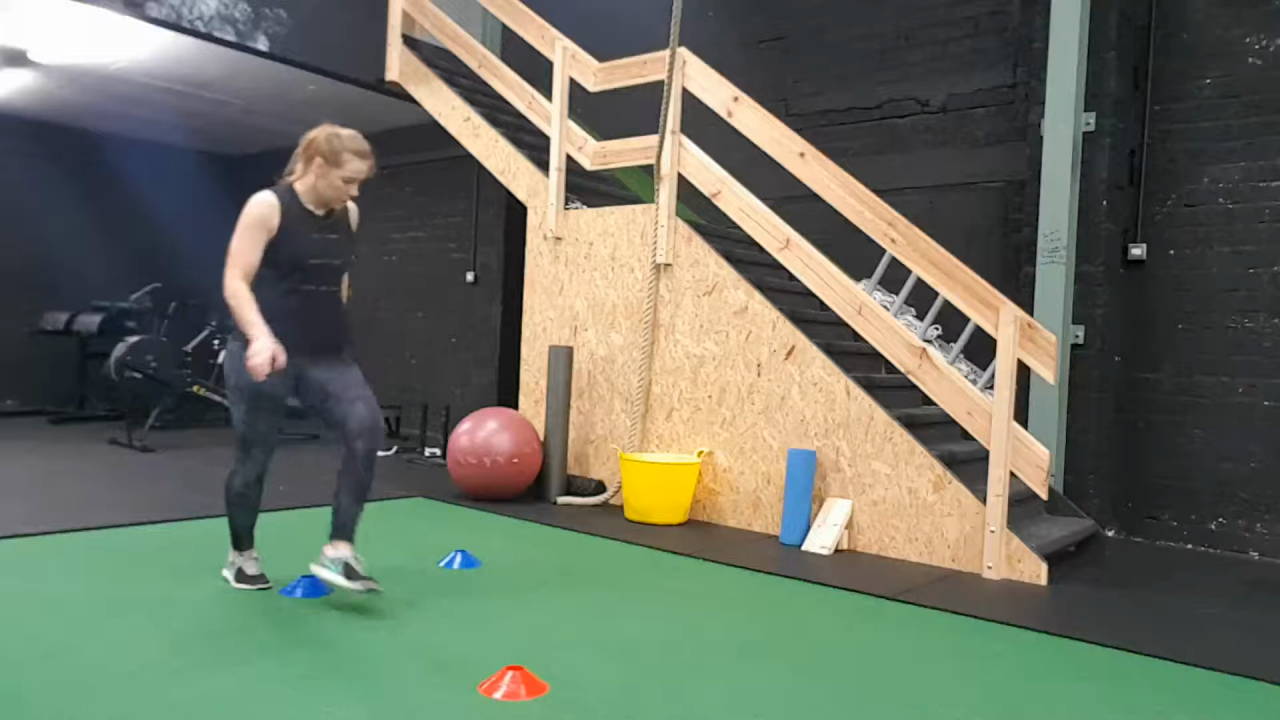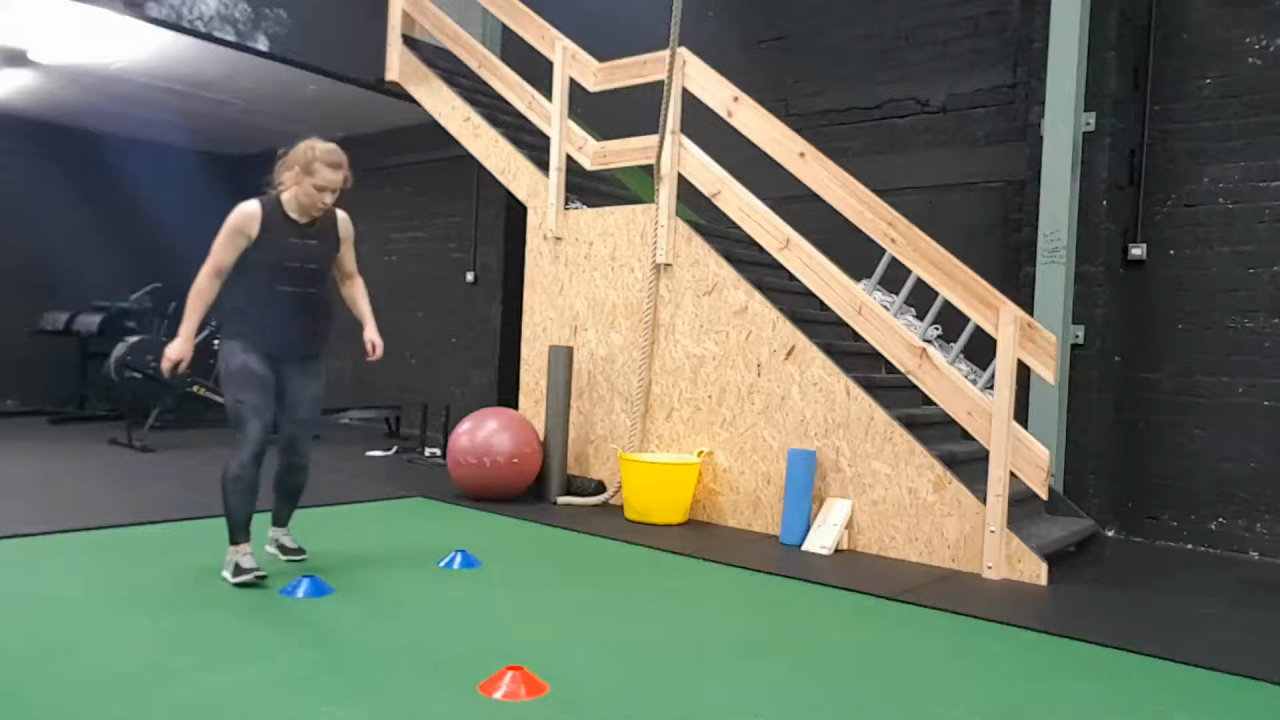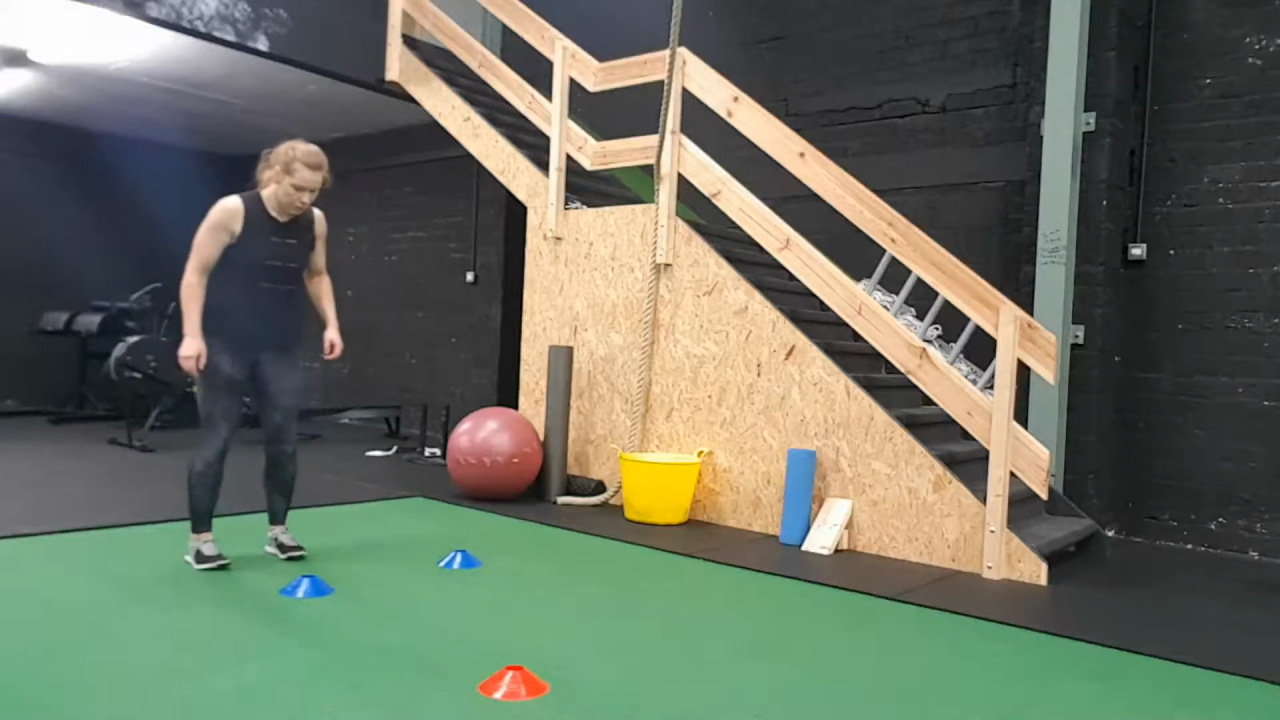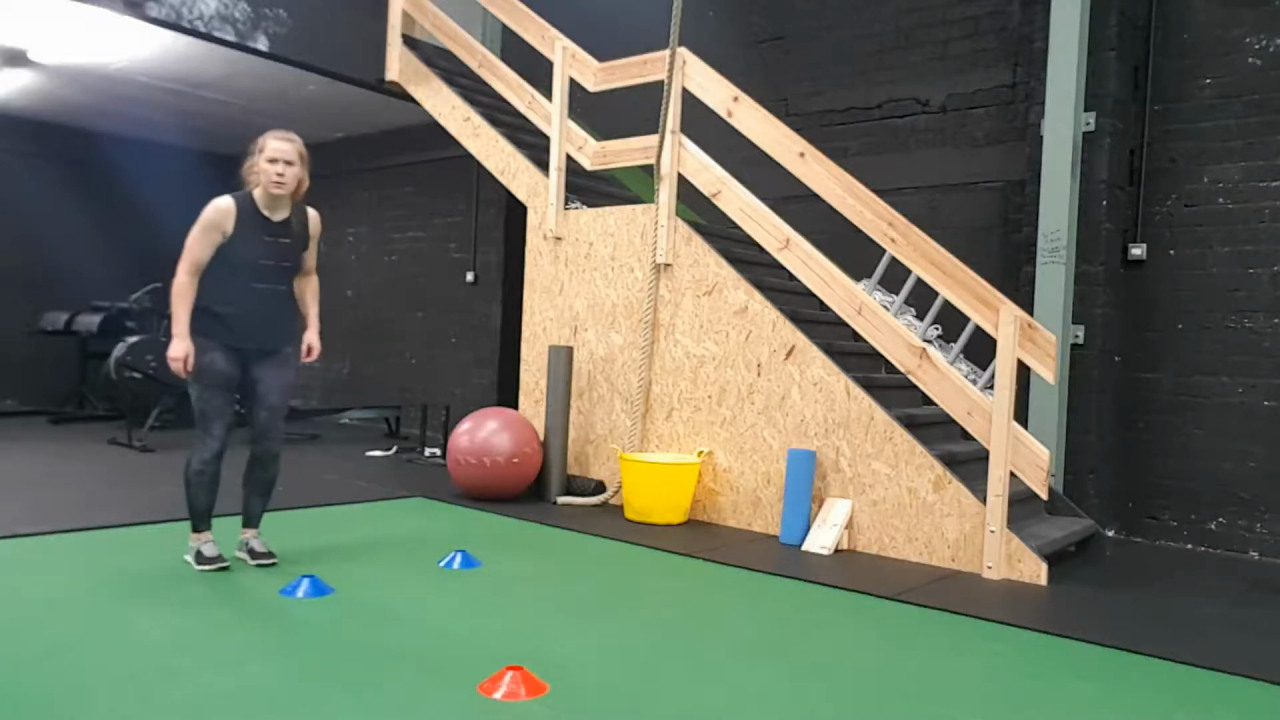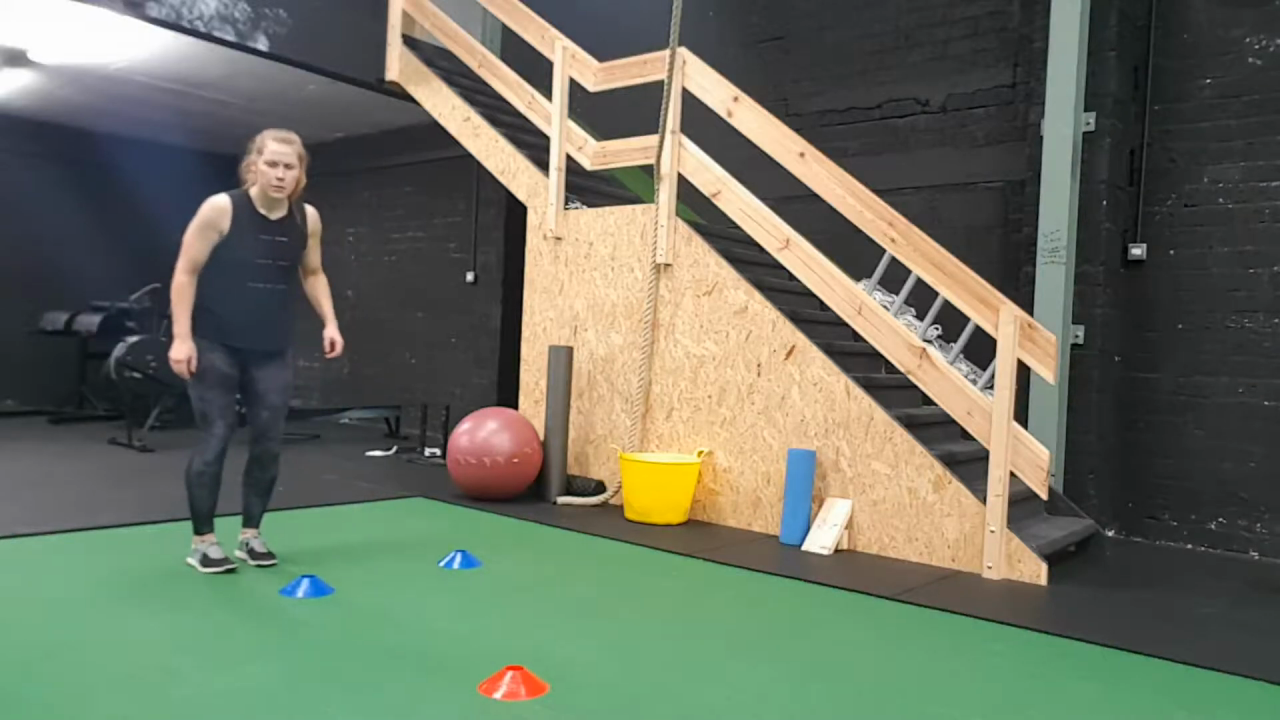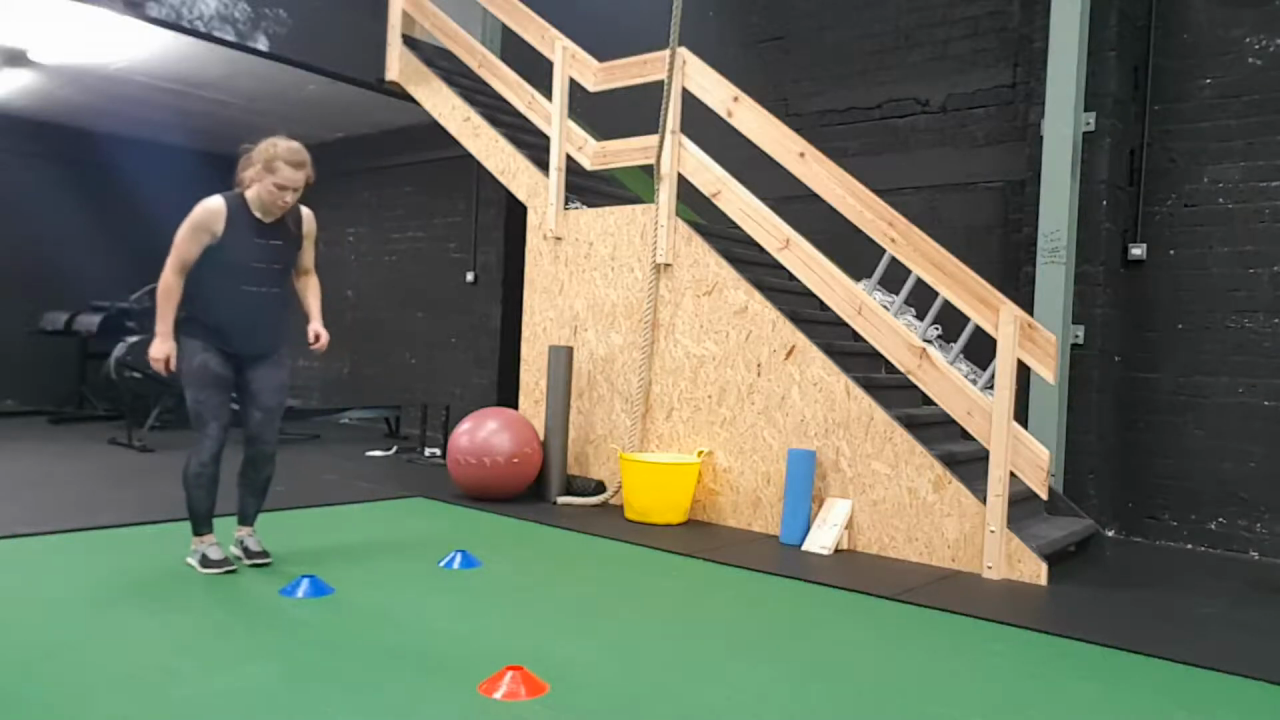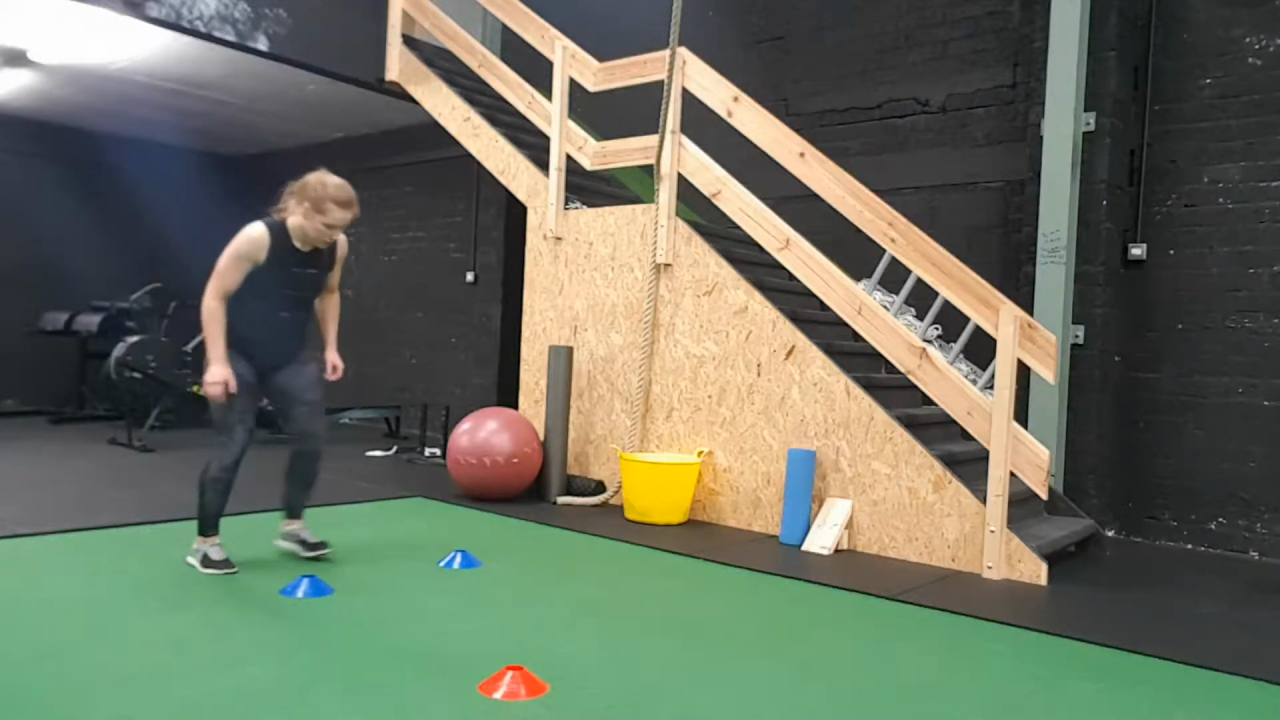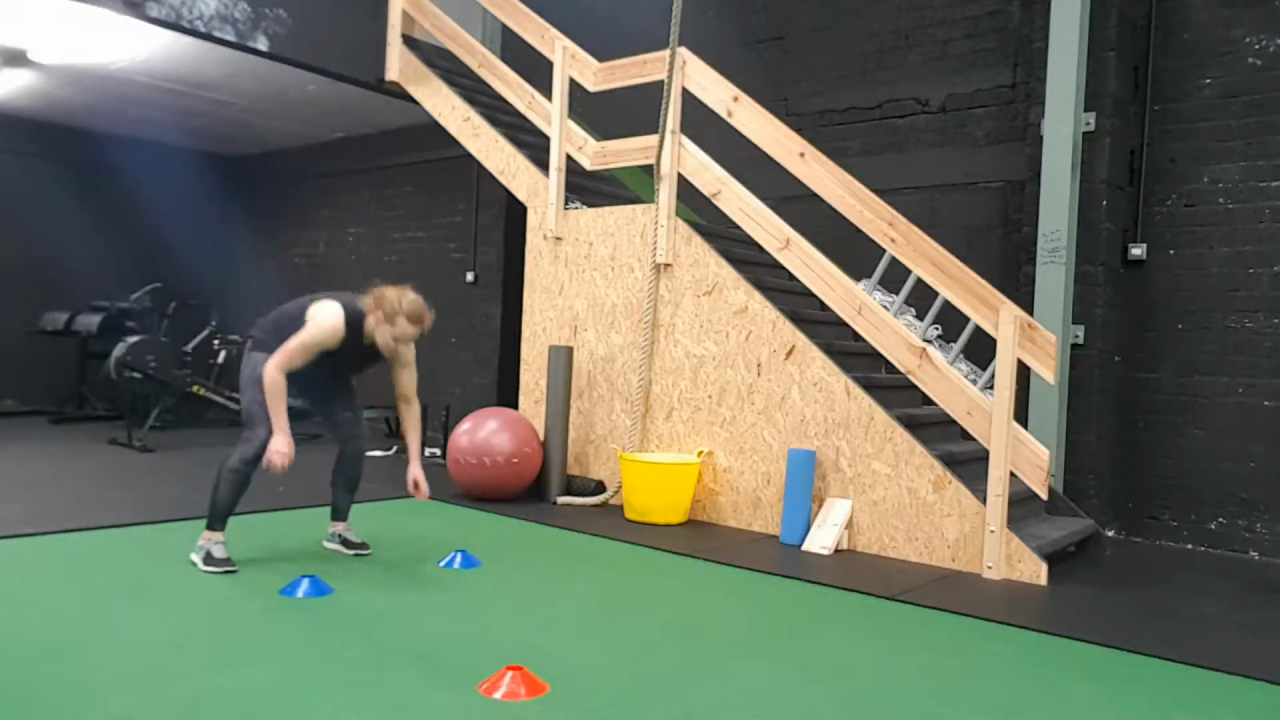
dt=0.4s
person 1, frame 1
left shoulder: (348, 215)
right shoulder: (266, 207)
right elbow: (235, 282)
right wrist: (260, 339)
left hip: (325, 354)
right hip: (263, 355)
left knee: (367, 429)
right knee: (254, 457)
left ankle: (338, 550)
right ankle: (241, 556)
person 1, frame 2
left shoulder: (339, 224)
right shoulder: (251, 215)
left elbow: (349, 277)
right elbow: (212, 276)
left wrist: (368, 324)
right wrist: (185, 336)
left hip: (304, 354)
right hip: (247, 346)
left knee: (296, 449)
right knee: (251, 442)
left ankle: (279, 530)
right ankle: (238, 550)
person 1, frame 3
left shoulder: (315, 222)
right shoulder: (232, 211)
right elbow: (196, 273)
left wrist: (331, 323)
right wrist: (192, 335)
left hip: (281, 349)
right hip: (224, 344)
left knee: (283, 440)
right knee: (218, 438)
left ankle: (277, 530)
right ankle: (199, 538)
person 1, frame 4
left shoulder: (308, 221)
right shoulder: (224, 211)
right elbow: (188, 274)
left wrist: (311, 327)
right wrist: (180, 336)
left hip: (275, 349)
right hip: (216, 344)
left knee: (269, 443)
right knee: (213, 440)
left ankle: (250, 534)
right ankle: (199, 537)
person 1, frame 5
left shoulder: (308, 220)
right shoulder: (220, 210)
left elbow: (312, 274)
right elbow: (185, 274)
left wrist: (330, 322)
right wrist: (181, 337)
left hip: (272, 350)
right hip: (215, 346)
left knee: (268, 444)
right knee: (215, 440)
left ankle: (251, 534)
right ankle: (202, 540)
person 1, frame 6
left shoulder: (303, 221)
right shoulder: (214, 212)
left elbow: (305, 273)
right elbow: (174, 272)
left wrist: (315, 318)
right wrist: (163, 335)
left hip: (268, 351)
right hip: (207, 346)
left knee: (263, 443)
right knee: (211, 441)
left ankle: (245, 532)
right ankle: (202, 541)
person 1, frame 7
left shoulder: (337, 247)
right shoulder: (258, 237)
right elbow: (215, 297)
left wrist: (331, 347)
right wrist: (216, 362)
left hip: (291, 357)
right hip: (238, 354)
left knee: (311, 437)
right knee: (234, 445)
left ankle: (292, 527)
right ankle: (204, 543)
person 1, frame 8
left shoulder: (400, 343)
right shoulder: (333, 322)
left elbow: (408, 401)
right elbow: (275, 368)
left wrist: (414, 464)
right wrist: (281, 434)
right hip: (269, 351)
left knee: (353, 436)
right knee: (257, 438)
left ankle: (338, 528)
right ankle: (209, 539)
